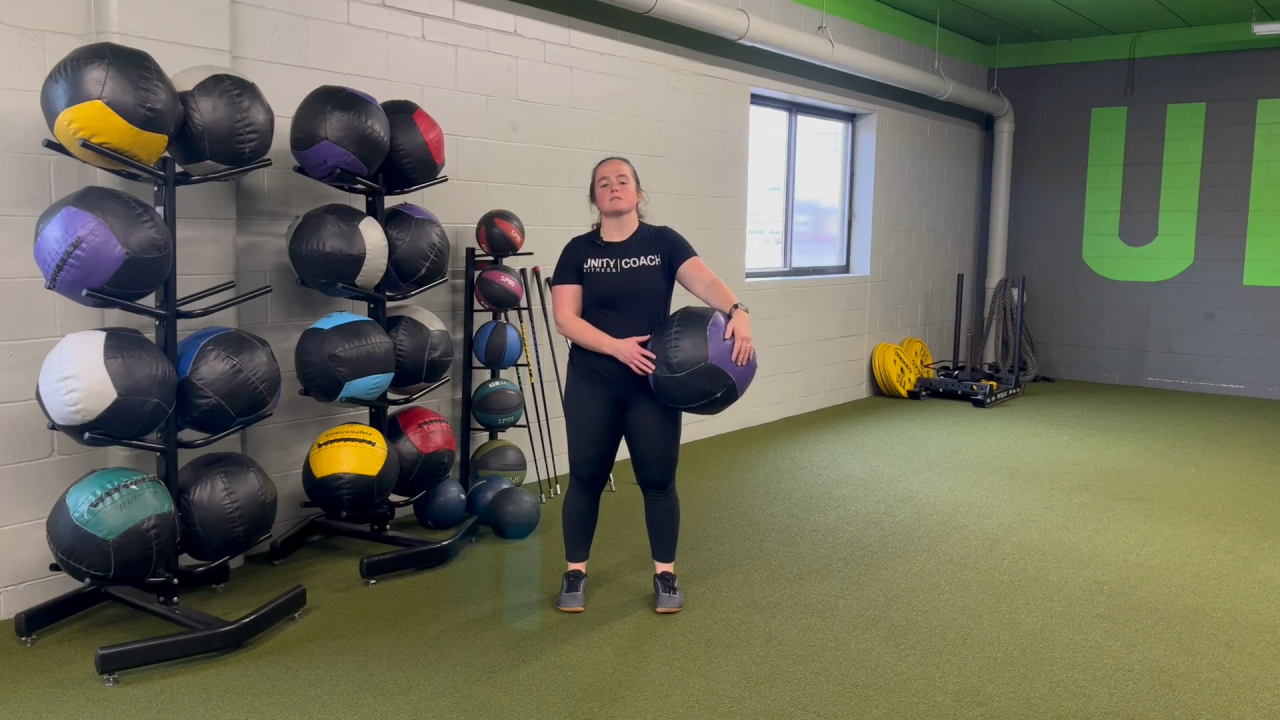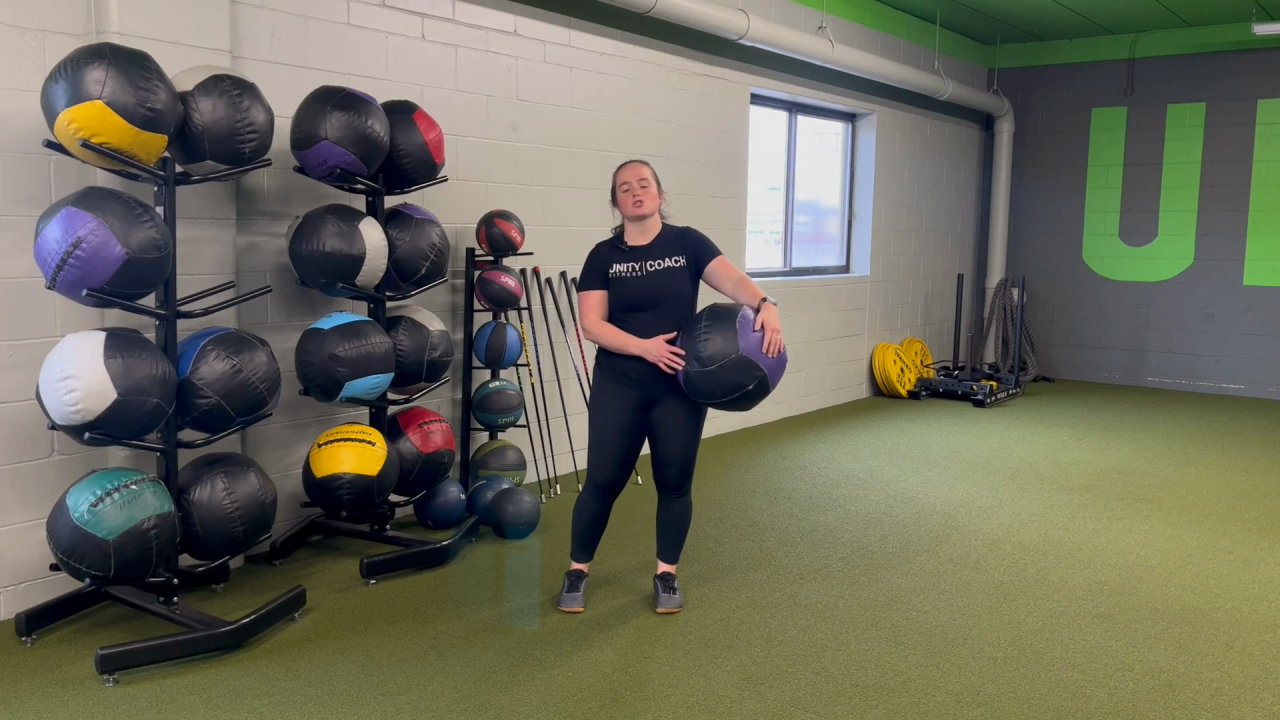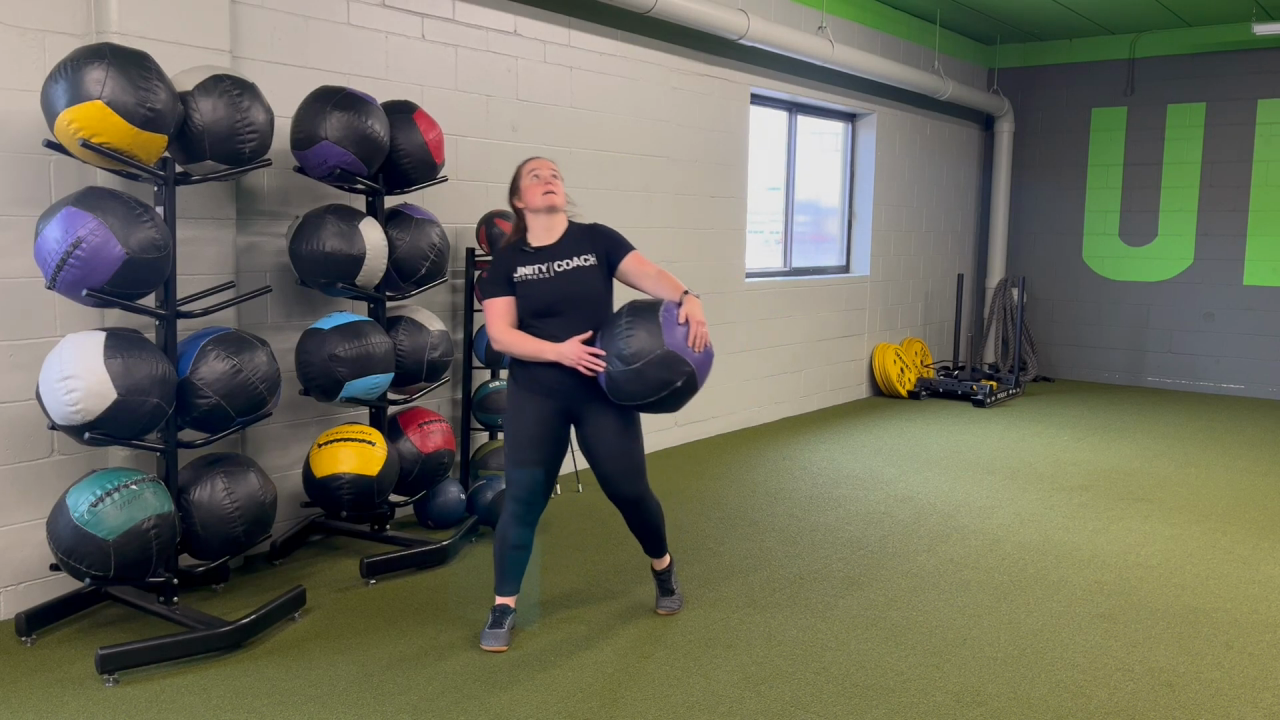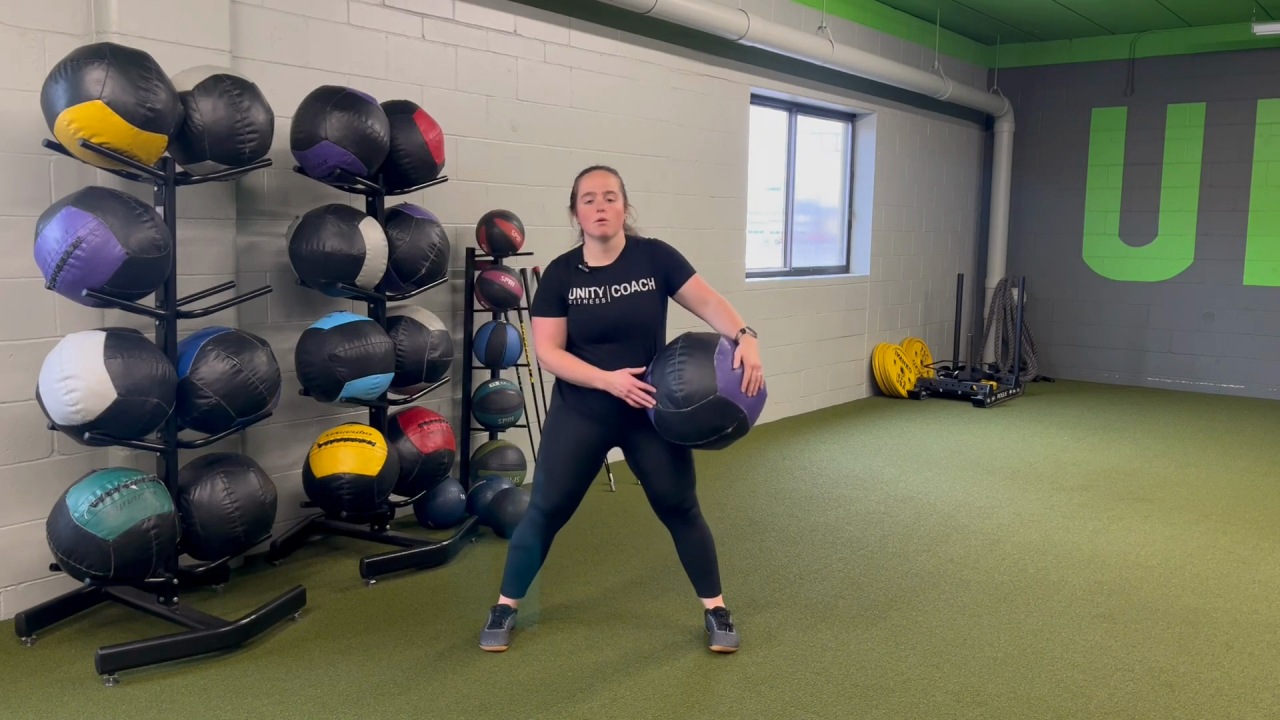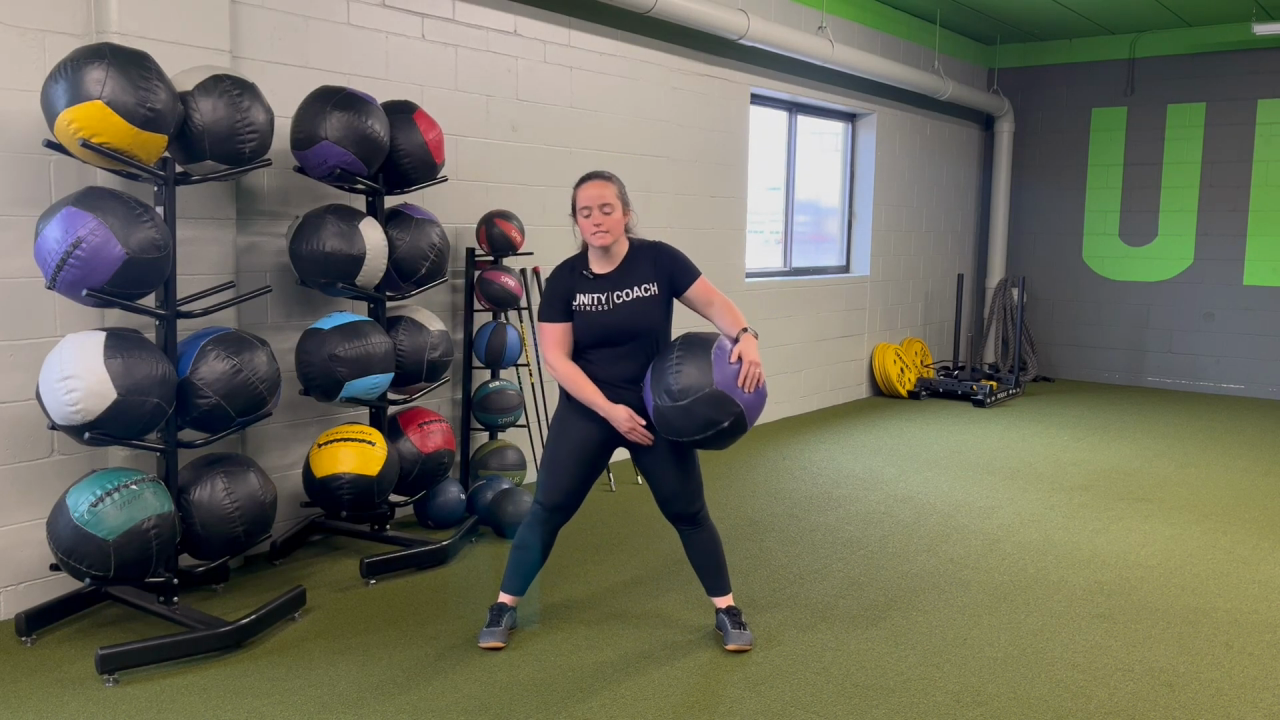
dt=1s
person 1, frame 1
left shoulder: (663, 241)
right shoulder: (578, 251)
left elbow: (704, 281)
right elbow: (565, 319)
left wrist: (737, 311)
right wrist: (616, 346)
left hip: (654, 385)
right hip: (592, 386)
left knee: (658, 480)
right knee: (586, 479)
left ankle: (665, 573)
right ankle: (575, 571)
person 1, frame 2
left shoulder: (687, 243)
right shoulder: (603, 256)
left elbow: (731, 279)
right elbow: (592, 324)
left wrist: (765, 305)
right wrist: (644, 347)
left hip: (680, 386)
right hip: (618, 387)
left knee: (674, 482)
right knee: (603, 481)
left ankle: (666, 574)
right ankle: (577, 570)
person 1, frame 3
left shoulder: (597, 240)
right shoulder: (506, 261)
left elbow: (647, 274)
right elbow: (500, 334)
left wrist: (687, 298)
right wrist: (559, 350)
left hip: (604, 390)
right hip: (535, 397)
left knee: (629, 490)
right knee: (523, 499)
left ankle: (663, 567)
right ankle: (503, 605)
person 1, frame 4
left shoulder: (654, 256)
right shoulder: (560, 274)
left elbow: (706, 302)
right elbow: (547, 351)
left wrist: (744, 338)
right wrist: (608, 379)
left hip: (653, 411)
right hip: (579, 414)
left knee: (679, 508)
right knee: (547, 509)
left ankle: (715, 610)
right ankle: (506, 606)
person 1, frame 5
left shoulder: (659, 259)
right shoulder: (565, 279)
left elbow: (714, 303)
right elbow: (556, 358)
left wrist: (745, 337)
right wrist: (608, 410)
right hip: (587, 412)
left knee: (687, 510)
right knee: (549, 507)
left ankle: (726, 608)
right ankle: (506, 605)
